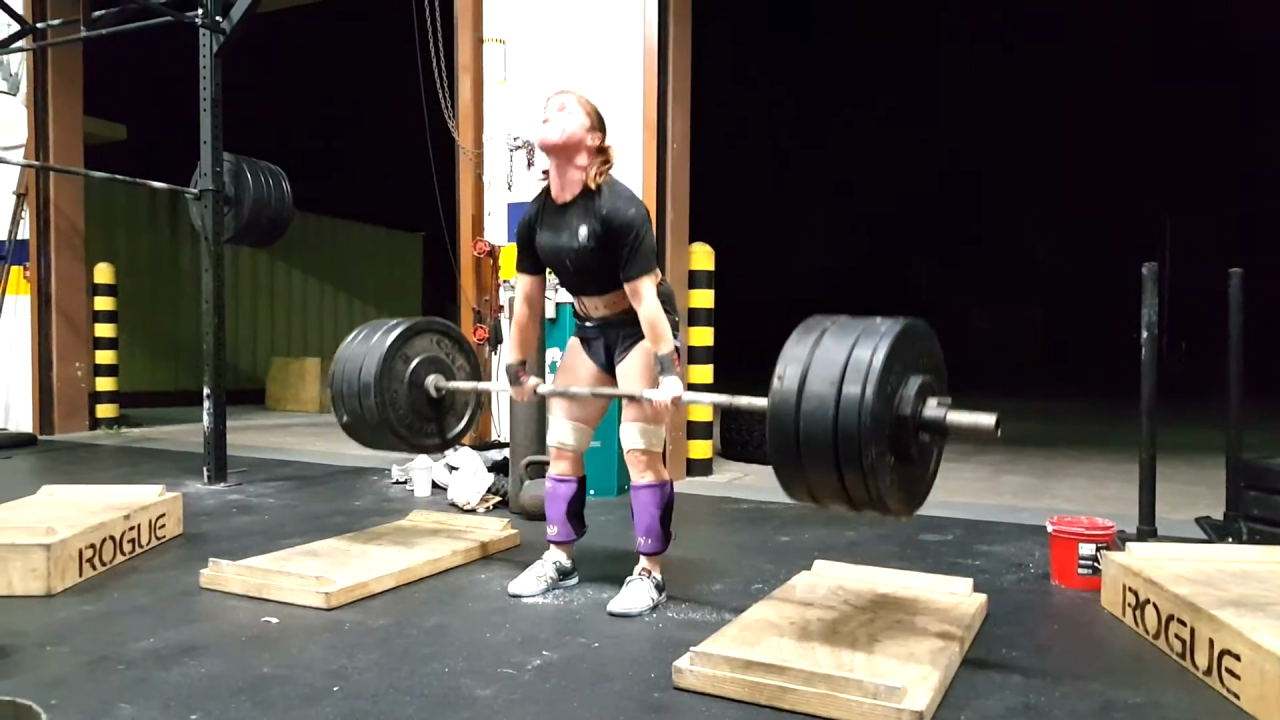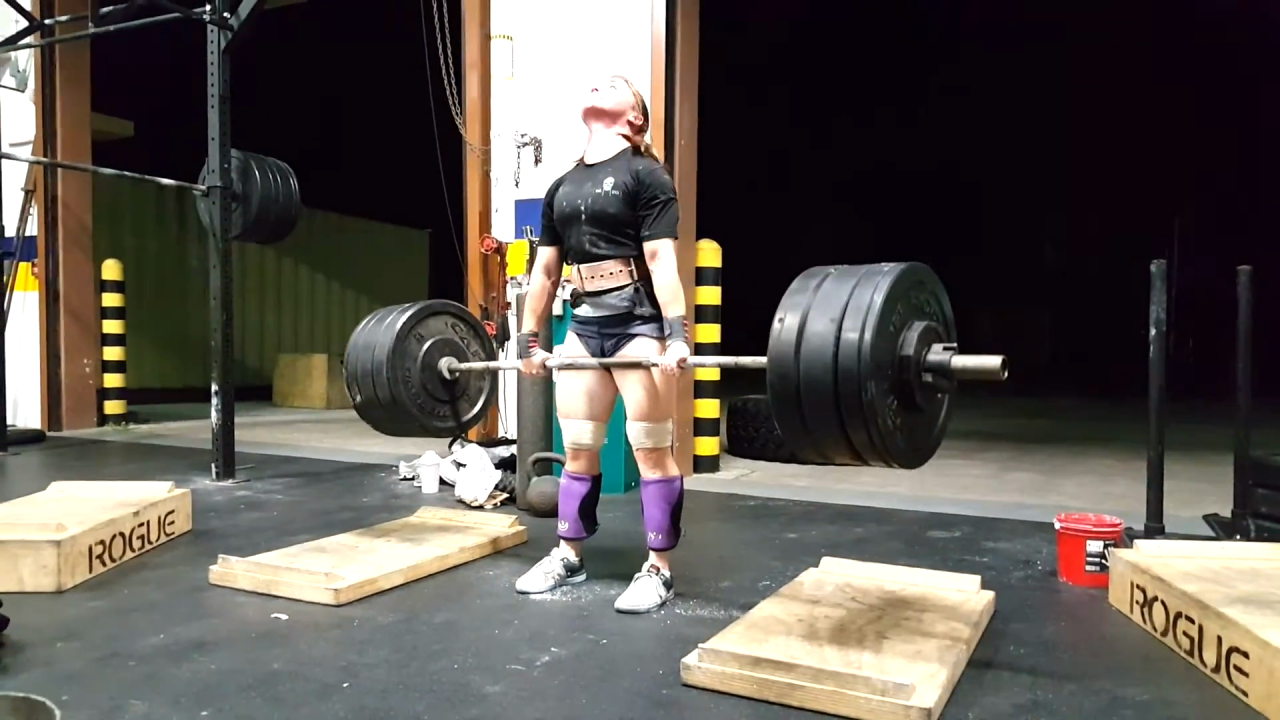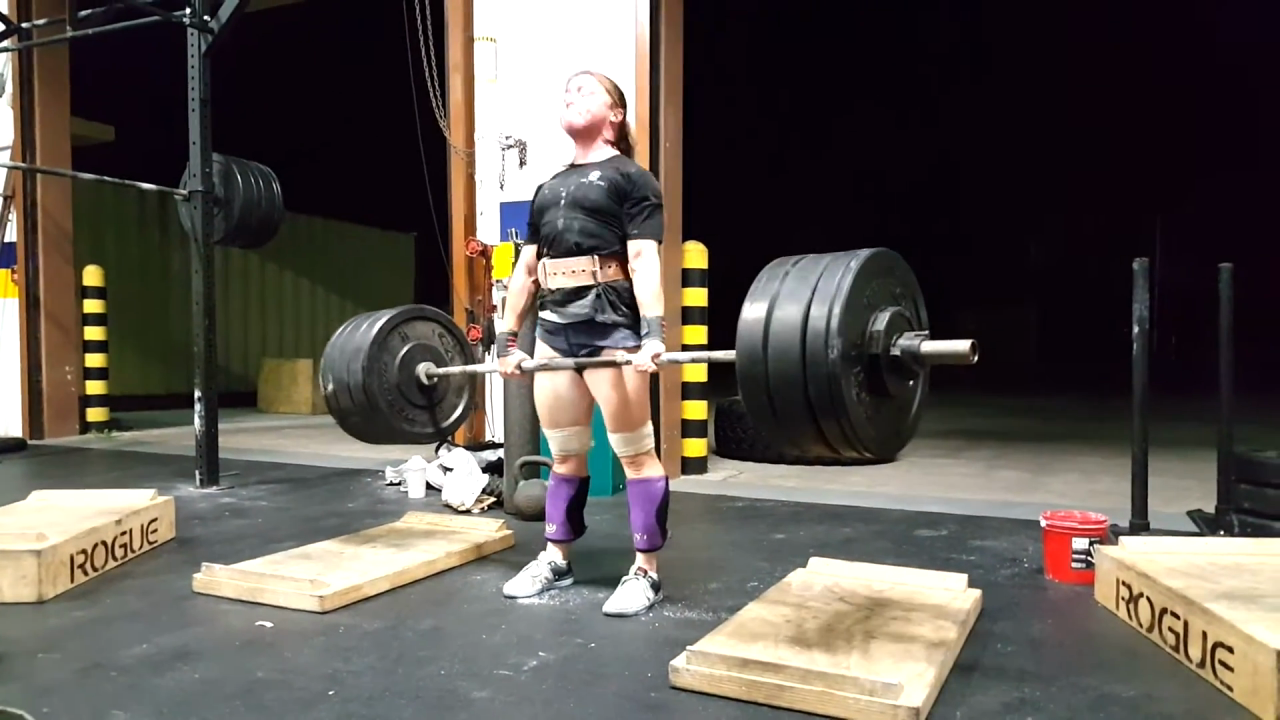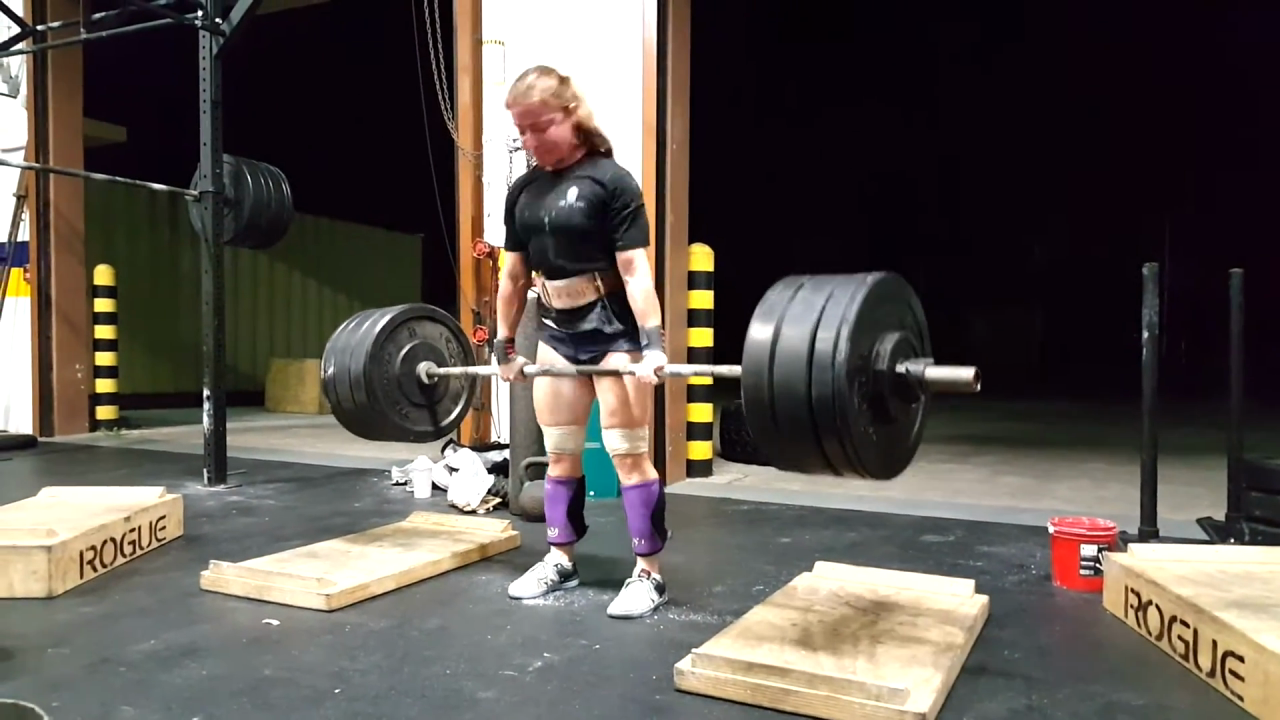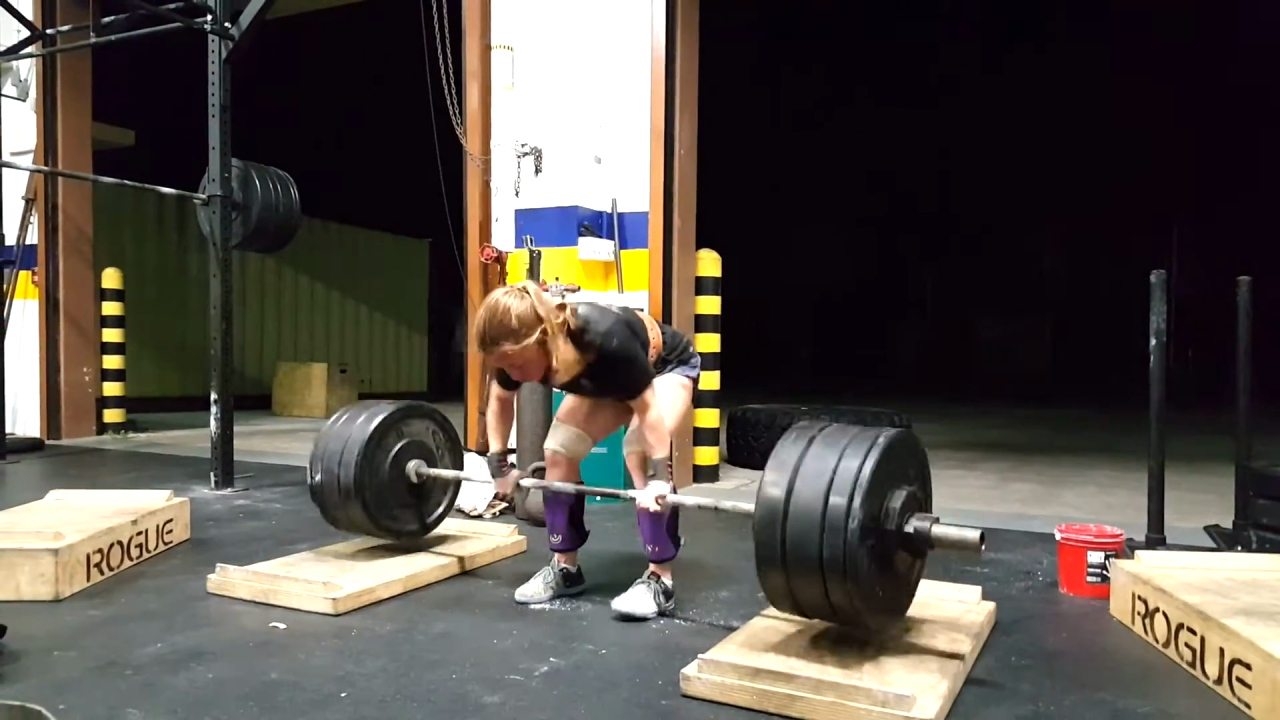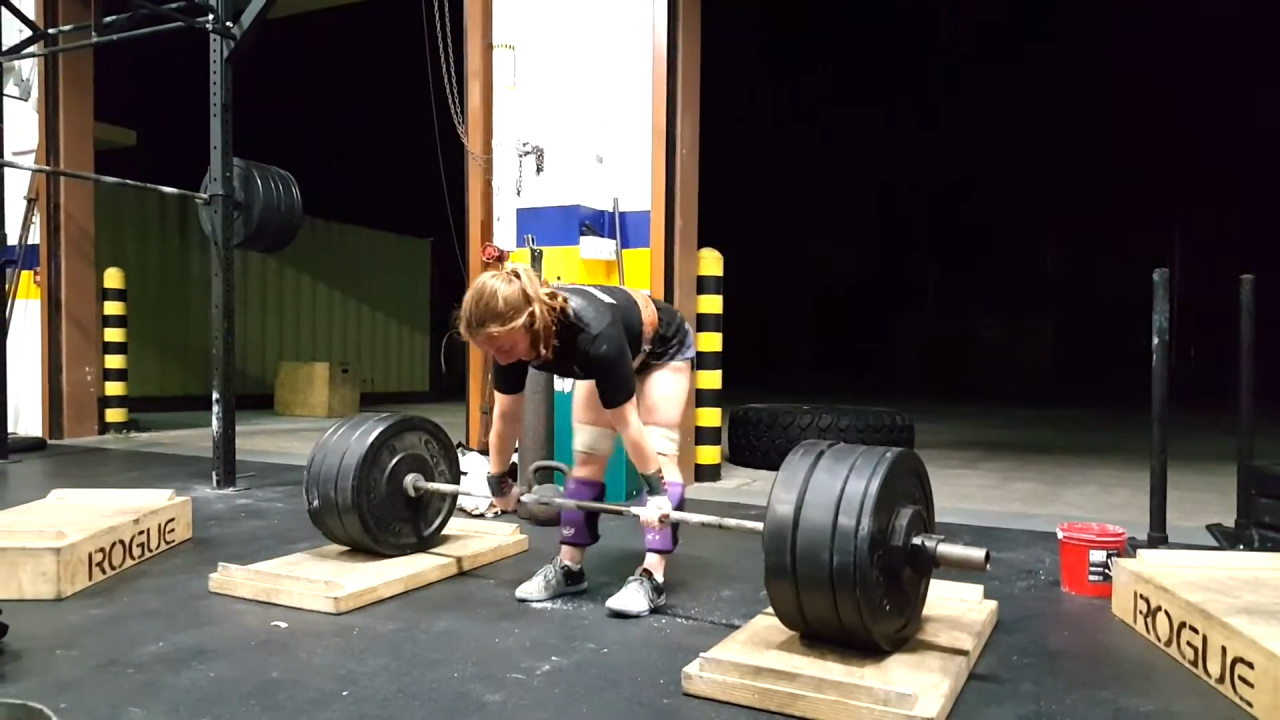
dt=0.5s
person 1, frame 1
left shoulder: (619, 208)
right shoulder: (535, 217)
left elbow: (645, 296)
right elbow: (527, 299)
left wrist: (668, 374)
right wrist: (517, 369)
left hip: (639, 332)
right hip: (589, 332)
left knee: (641, 449)
right knee: (562, 446)
left ankle: (649, 574)
right ankle: (558, 559)
person 1, frame 2
left shoulder: (645, 174)
right shoulder: (562, 186)
left elbow: (662, 261)
right elbow: (544, 270)
left wrist: (677, 334)
right wrist: (528, 339)
left hip: (639, 319)
right hip: (585, 321)
left knee: (650, 446)
right knee: (577, 446)
left ankle: (658, 568)
right ankle: (568, 554)
person 1, frame 3
left shoulder: (632, 180)
right shoulder: (549, 189)
left elbow: (645, 262)
right elbow: (526, 271)
left wrist: (652, 332)
right wrist: (506, 338)
left hip: (610, 322)
right hip: (553, 325)
left knee: (633, 450)
right knee: (564, 452)
left ankle: (646, 571)
right ankle: (556, 557)
person 1, frame 4
left shoulder: (609, 181)
right shoulder: (522, 192)
left elbow: (635, 270)
right elbow: (514, 276)
left wrist: (652, 344)
right wrist: (504, 346)
left hip: (615, 331)
right hip: (557, 333)
left knee: (628, 452)
right knee: (559, 453)
left ankle: (648, 574)
right ankle: (560, 560)
person 1, frame 5
left shoulder: (603, 340)
right shoulder: (516, 352)
left elbow: (646, 408)
right elbow: (500, 399)
left wrist: (657, 475)
right wrist: (497, 462)
left hip: (666, 367)
right hip: (607, 381)
left knee: (640, 454)
right knee: (558, 452)
left ankle: (660, 577)
right ankle: (565, 566)
person 1, frame 6
left shoulder: (593, 336)
right shoulder: (509, 337)
left elbow: (625, 422)
right elbow: (505, 416)
left wrist: (656, 491)
right wrist: (498, 480)
left hip: (663, 348)
right hip: (606, 362)
left knee: (658, 450)
right knee: (588, 455)
left ankle: (651, 577)
right ankle: (568, 565)
